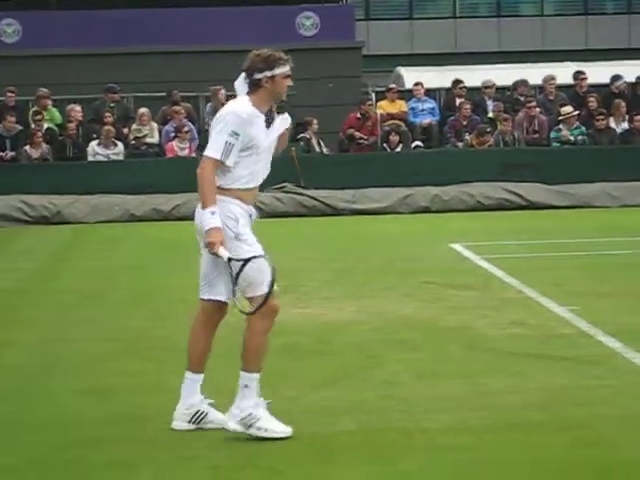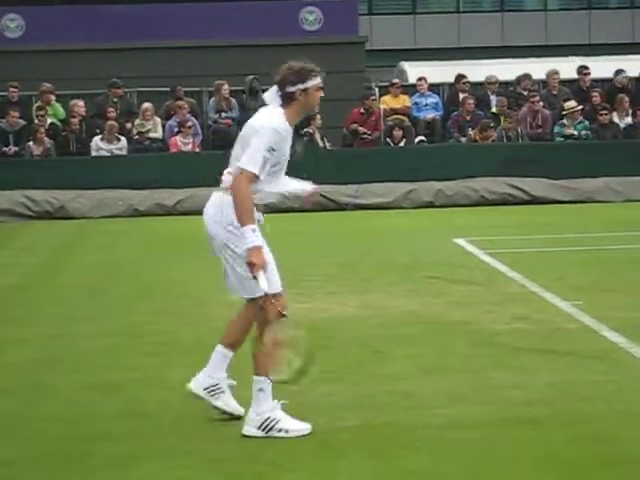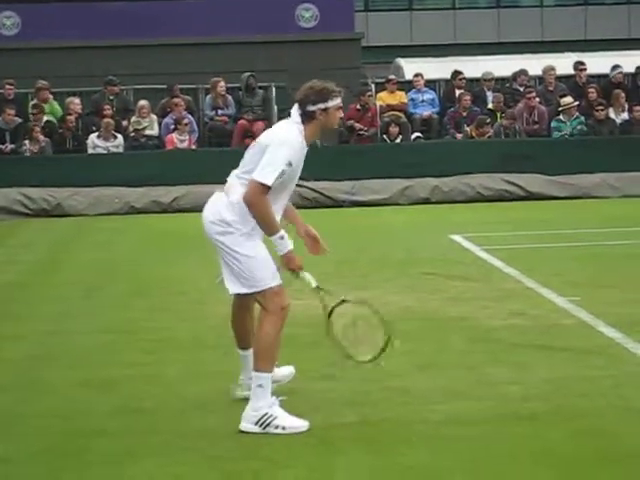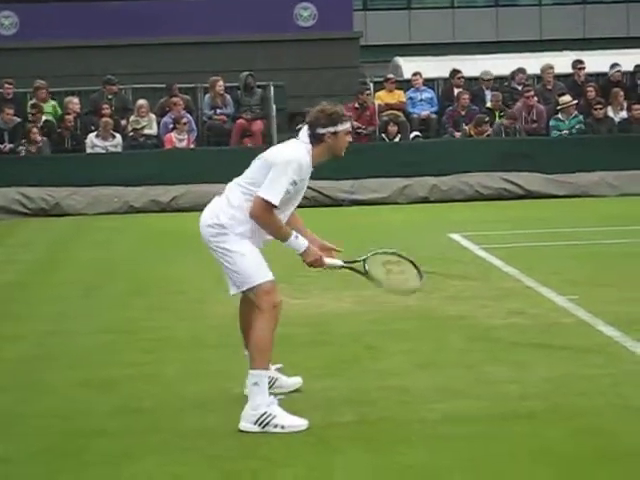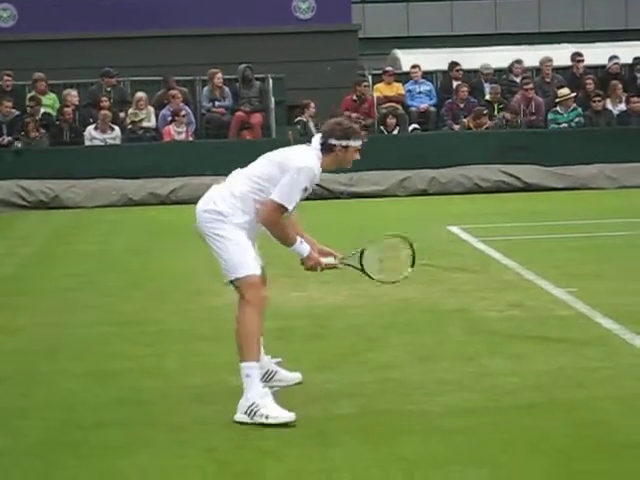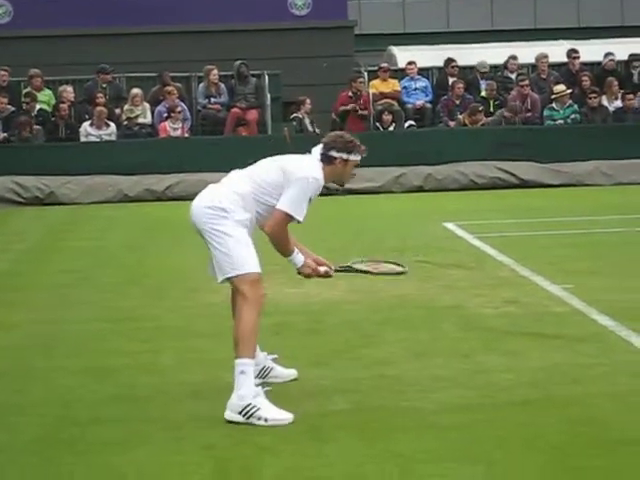
dt=0.2s
person 1, frame 1
left shoulder: (255, 114)
right shoulder: (238, 113)
right elbow: (206, 170)
left wrist: (278, 136)
right wrist: (213, 222)
left hip: (230, 215)
right hip: (226, 216)
left knee: (213, 308)
right knee: (265, 307)
left ankle: (191, 406)
right ankle: (247, 410)
person 1, frame 2
left shoulder: (277, 121)
right shoulder: (272, 127)
right elbow: (240, 185)
left wrist: (296, 187)
right wrist: (253, 242)
left hip: (226, 214)
right hip: (232, 217)
left knee: (256, 303)
right knee: (273, 307)
left ankle: (211, 378)
right ankle: (262, 413)
person 1, frame 3
left shoulder: (294, 135)
right shoulder: (288, 141)
right elbow: (254, 195)
left wrist: (302, 226)
right wrist: (284, 246)
left hip: (227, 217)
right hip: (231, 222)
left knee: (246, 297)
right knee: (277, 304)
left ankle: (251, 374)
right ankle: (260, 409)
person 1, frame 4
left shoulder: (301, 155)
right shoulder: (295, 160)
left elbow: (282, 209)
right elbow: (259, 211)
left wrist: (314, 241)
right wrist: (301, 245)
left hip: (230, 223)
right hip: (226, 225)
left knee: (254, 298)
right knee: (269, 302)
left ankle: (261, 374)
right ankle: (258, 409)
person 1, frame 5
left shoulder: (304, 159)
right shoulder: (307, 167)
left elbow: (278, 213)
right elbow: (269, 217)
left wrist: (313, 245)
right wrist: (303, 251)
left hip: (220, 210)
right hip: (222, 215)
left knee: (252, 289)
right knee: (254, 296)
left ankle: (259, 366)
right ankle: (252, 399)
person 1, frame 6
left shoulder: (302, 168)
right shoulder: (310, 177)
left elbow: (270, 223)
right elbow: (273, 228)
left wrist: (307, 255)
right wrist: (298, 261)
left hip: (211, 205)
right hip: (220, 212)
left knee: (243, 286)
right knee: (251, 294)
left ankle: (254, 363)
right ankle: (244, 398)
